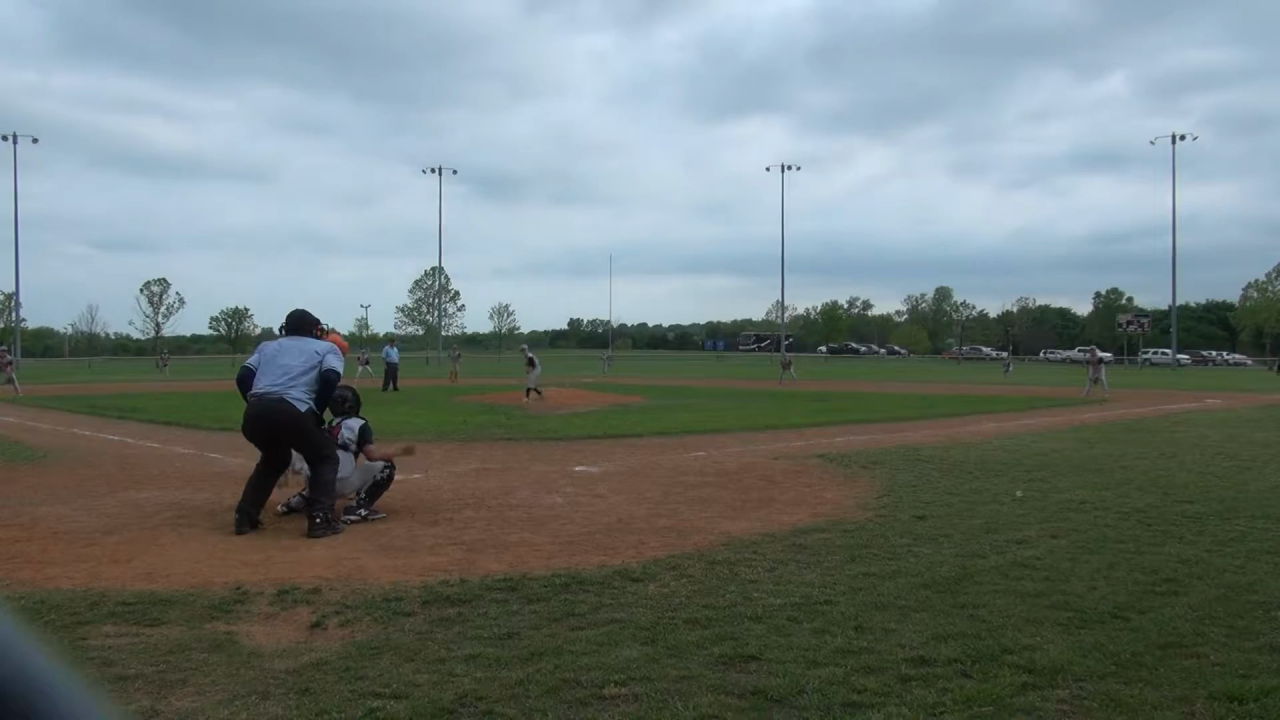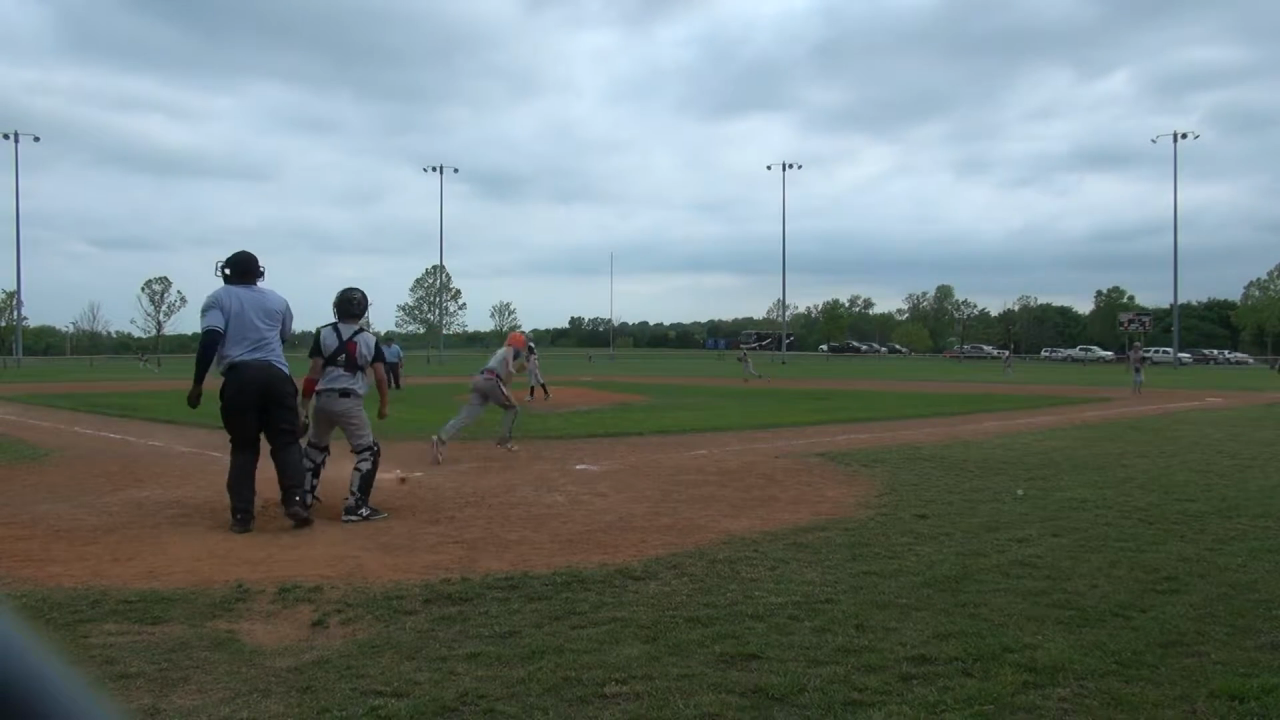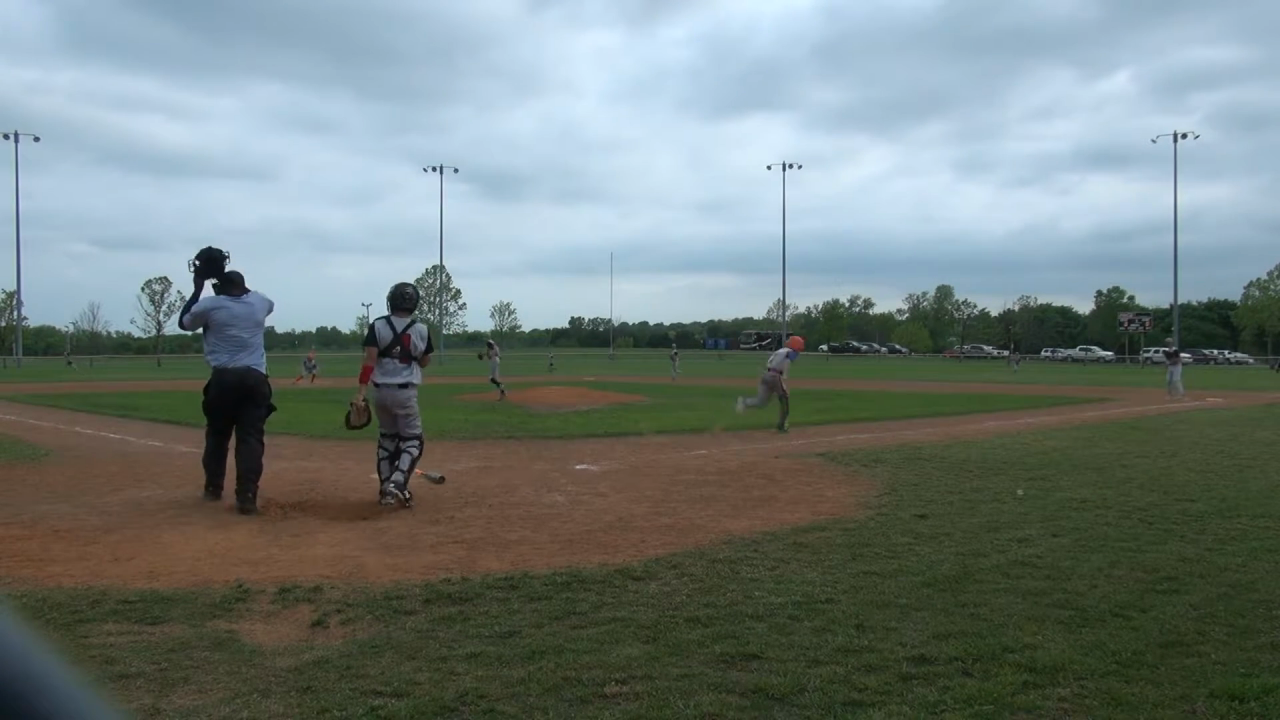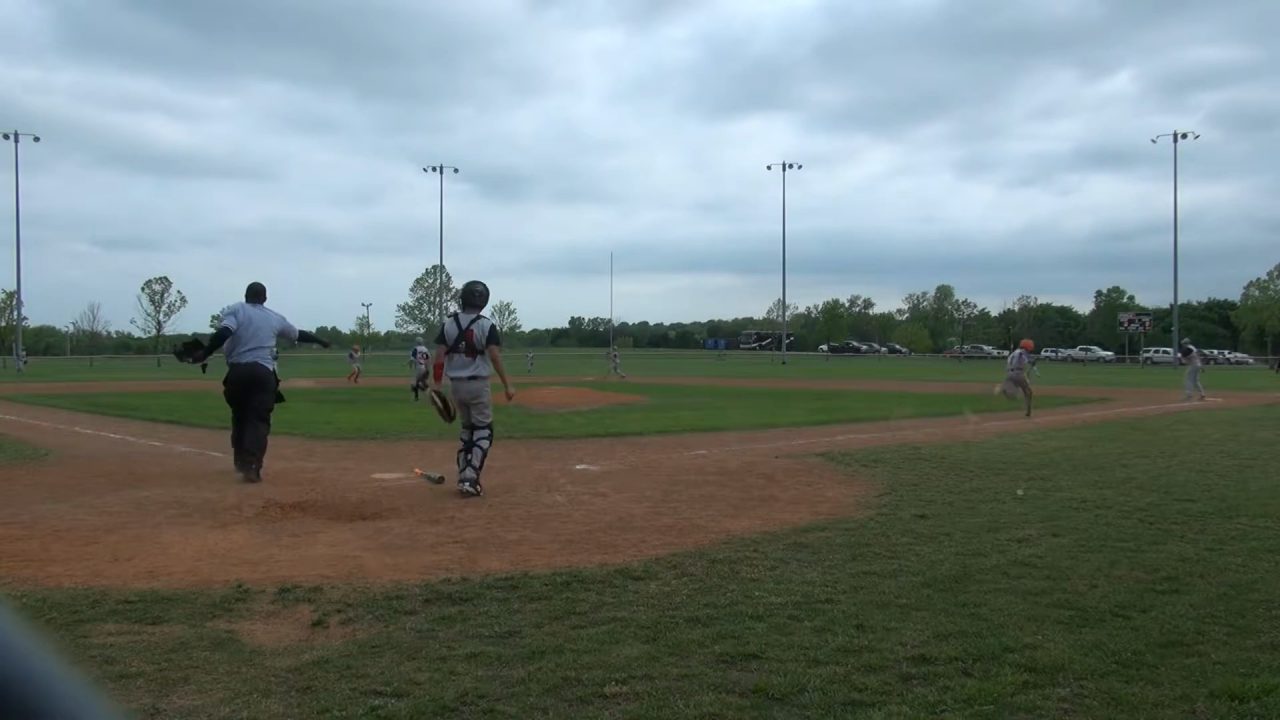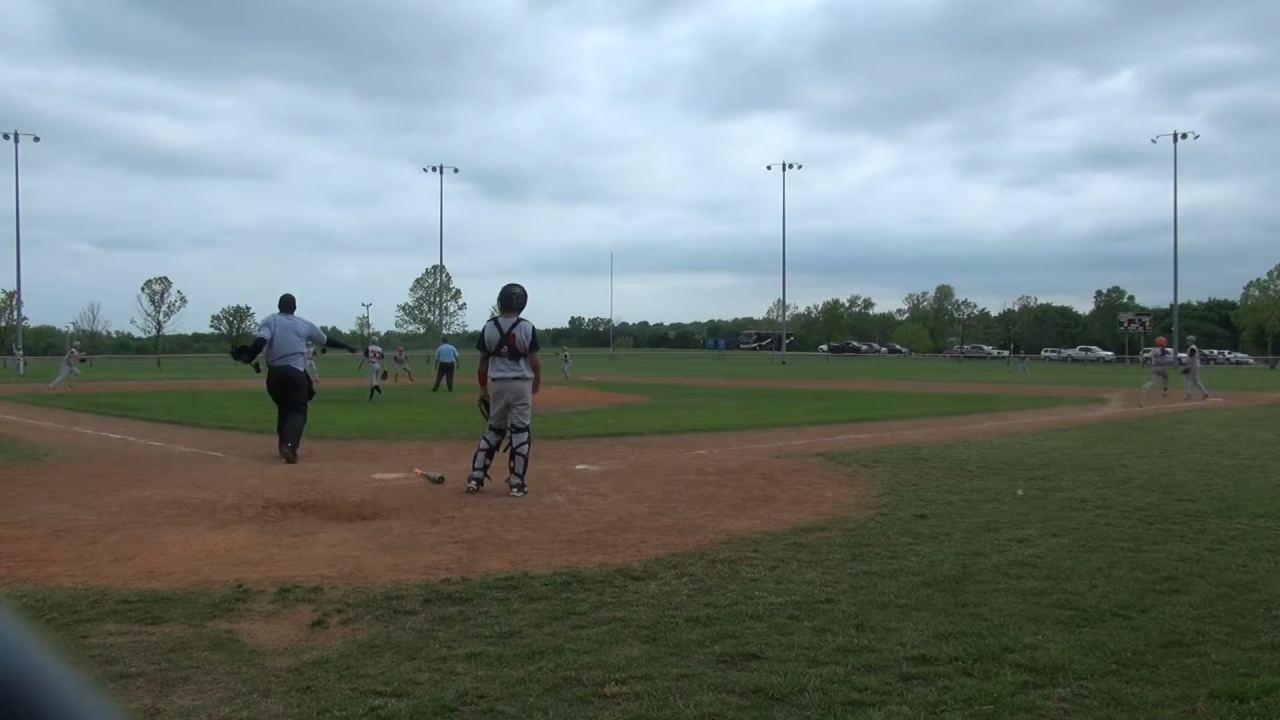
dt=1s
person 1, frame 1
left shoulder: (267, 346)
right shoulder: (327, 348)
left elbow: (243, 378)
right elbow: (330, 379)
right wrist: (316, 413)
left hip: (255, 413)
right hip: (293, 412)
left knee: (273, 459)
right knee: (325, 458)
left ankle: (245, 517)
right ankle: (320, 520)
person 1, frame 2
left shoulder: (218, 298)
right shoulder: (277, 300)
left elbow: (210, 340)
left wrist: (197, 383)
left hip: (239, 377)
right hip: (276, 375)
left knee: (244, 448)
right knee: (287, 441)
left ankle: (241, 515)
right ankle: (295, 501)
person 1, frame 3
left shoulder: (208, 305)
right shoulder: (261, 303)
left elbow: (184, 323)
left wrist: (198, 289)
right wrist: (237, 282)
left hip: (223, 380)
right hip: (255, 378)
left knee: (218, 435)
right knee: (251, 439)
left ankle: (214, 488)
right ankle: (247, 495)
person 1, frame 4
left shoulder: (234, 310)
right shoulder: (275, 318)
left elbow: (224, 333)
right elbow: (298, 334)
left wrist: (204, 355)
right wrist: (320, 341)
left hip: (237, 371)
right hip: (263, 372)
left knee: (240, 418)
right knee: (258, 420)
left ankle: (242, 461)
right ankle: (251, 466)
person 1, frame 5
left shoulder: (269, 321)
right shoulder: (305, 324)
left elbow: (260, 342)
right elbow: (326, 341)
left wrist: (249, 358)
right wrist: (347, 346)
left hip: (275, 373)
right hip: (296, 373)
left knee: (284, 410)
right knee: (297, 412)
left ankle: (284, 445)
right ankle: (289, 446)
person 2, frame 1
left shoulder: (328, 426)
right shoulder: (359, 425)
right elbow: (372, 454)
right wrist: (398, 451)
right hip: (339, 485)
right knee: (386, 466)
left ankle: (297, 502)
right ankle: (359, 507)
person 2, frame 2
left shoulder: (323, 333)
right shoulder: (370, 340)
left elbow: (314, 372)
right elbow: (380, 376)
left wrist: (303, 404)
right wrist: (384, 405)
left hip: (324, 400)
right hip: (350, 402)
left knee: (315, 449)
right knee: (367, 451)
left ankle: (303, 501)
right ankle: (356, 506)
person 2, frame 3
left shoulder: (377, 326)
right shoulder: (421, 330)
left elbow: (369, 360)
right elbow: (424, 362)
left wrist: (361, 392)
left hip: (381, 391)
right hip: (406, 392)
left knee: (387, 439)
right knee: (412, 440)
left ankle: (387, 489)
right ankle: (397, 484)
person 2, frame 4
left shoulder: (449, 323)
right shoulder: (486, 325)
left elbow: (439, 356)
right elbow: (495, 357)
left wrist: (436, 385)
right wrist: (507, 386)
left hip: (457, 384)
right hip: (478, 384)
left knee: (467, 429)
right knee: (483, 431)
left ankle: (465, 478)
right ankle: (470, 480)
person 2, frame 5
left shoulder: (489, 328)
right shoulder: (527, 328)
left elbow: (483, 361)
right elbow: (534, 361)
left wrist: (483, 388)
right wrist: (536, 383)
left hip: (497, 385)
right hip: (521, 385)
left knee: (493, 430)
right knee: (520, 432)
left ankle: (476, 478)
right ankle: (517, 483)
